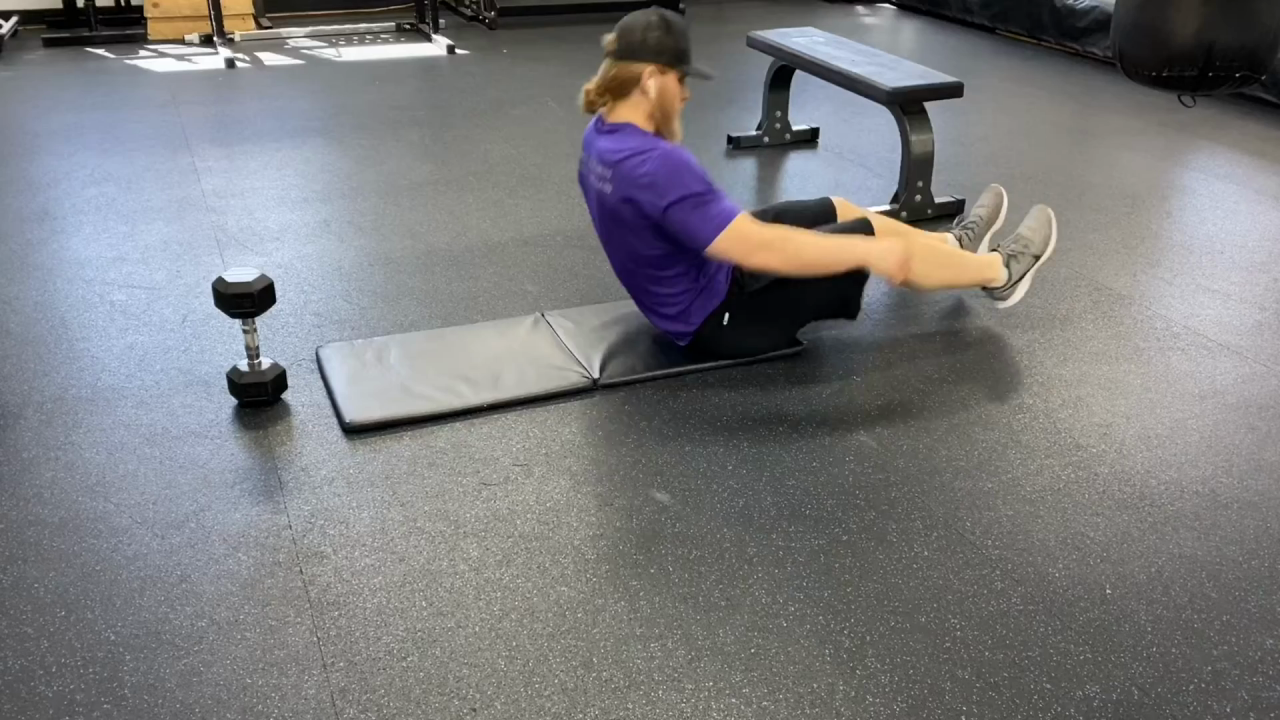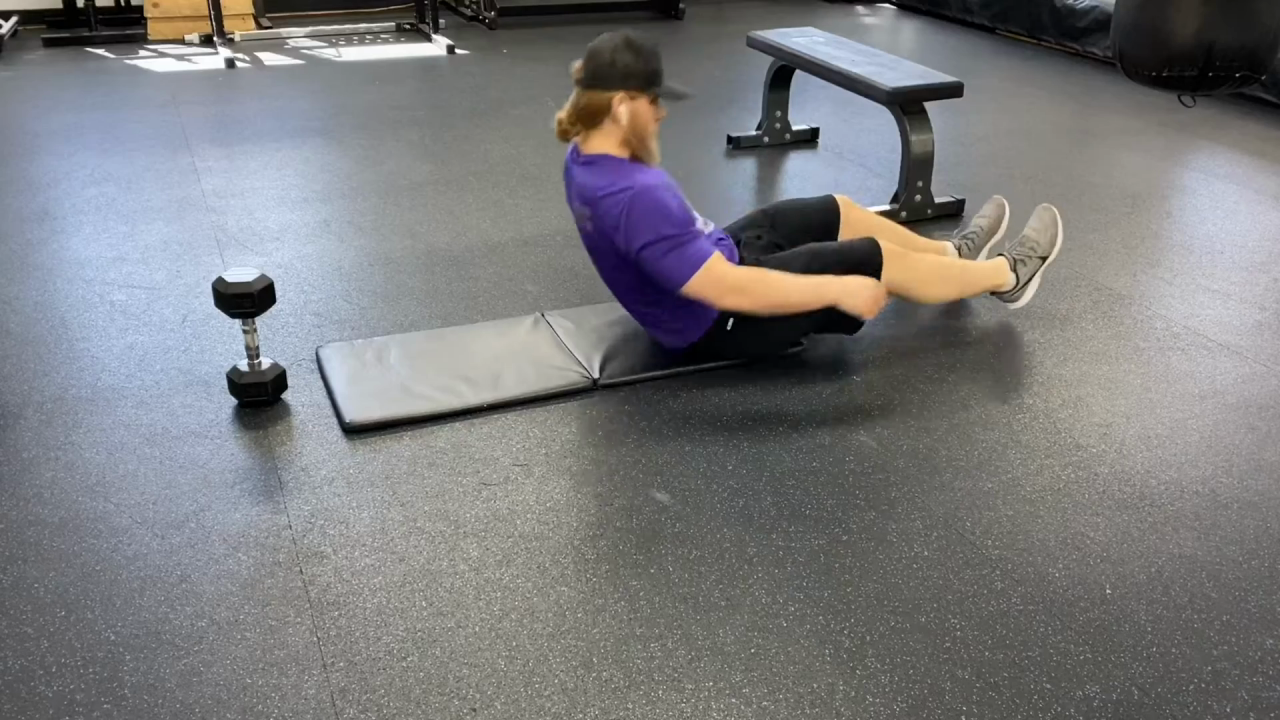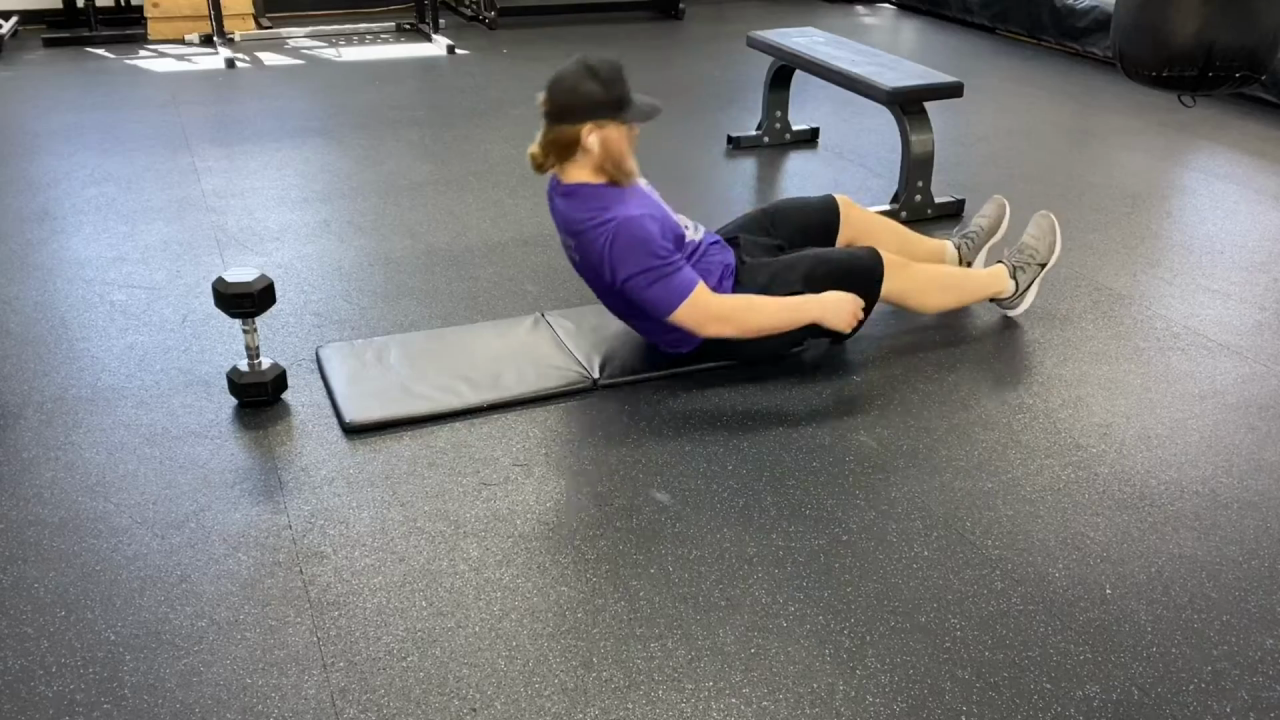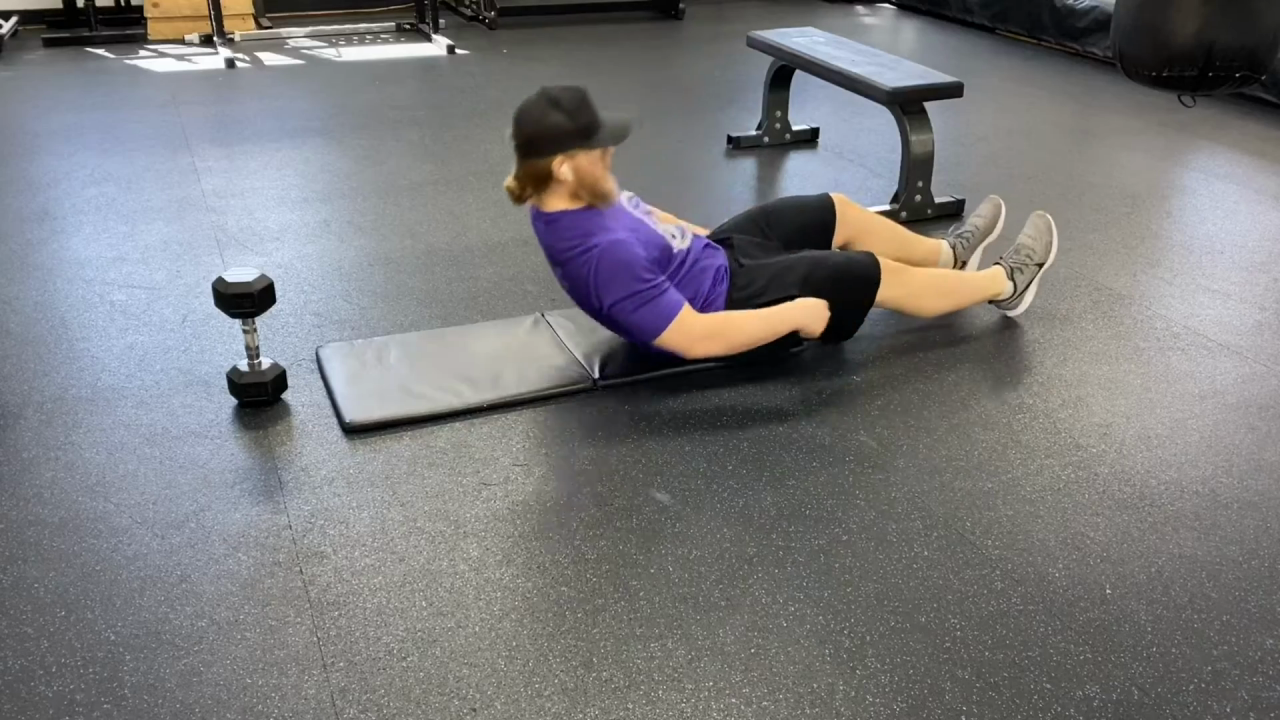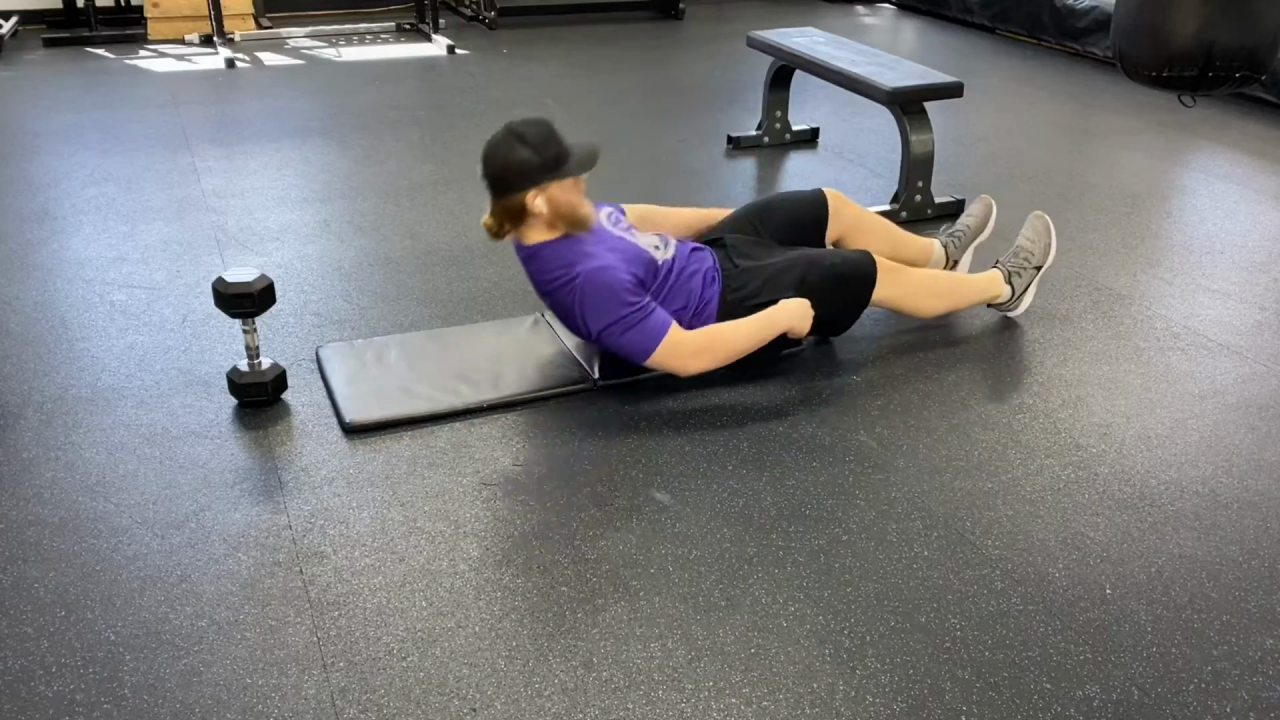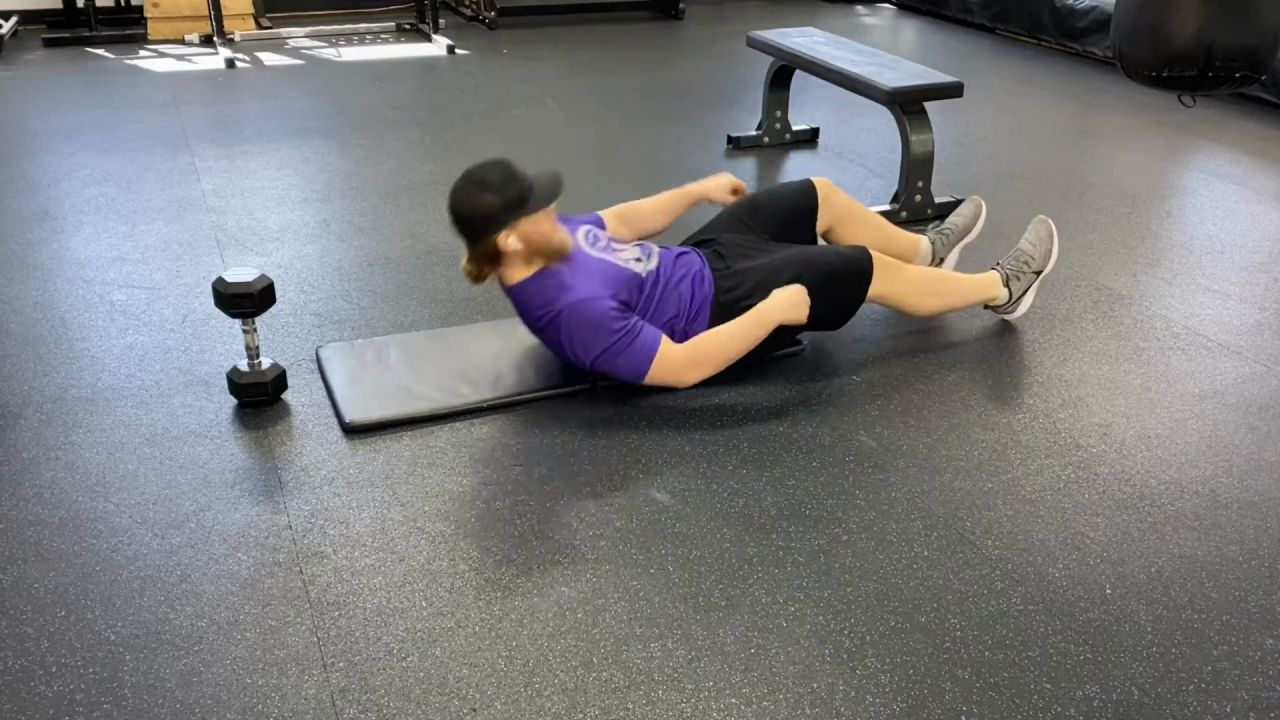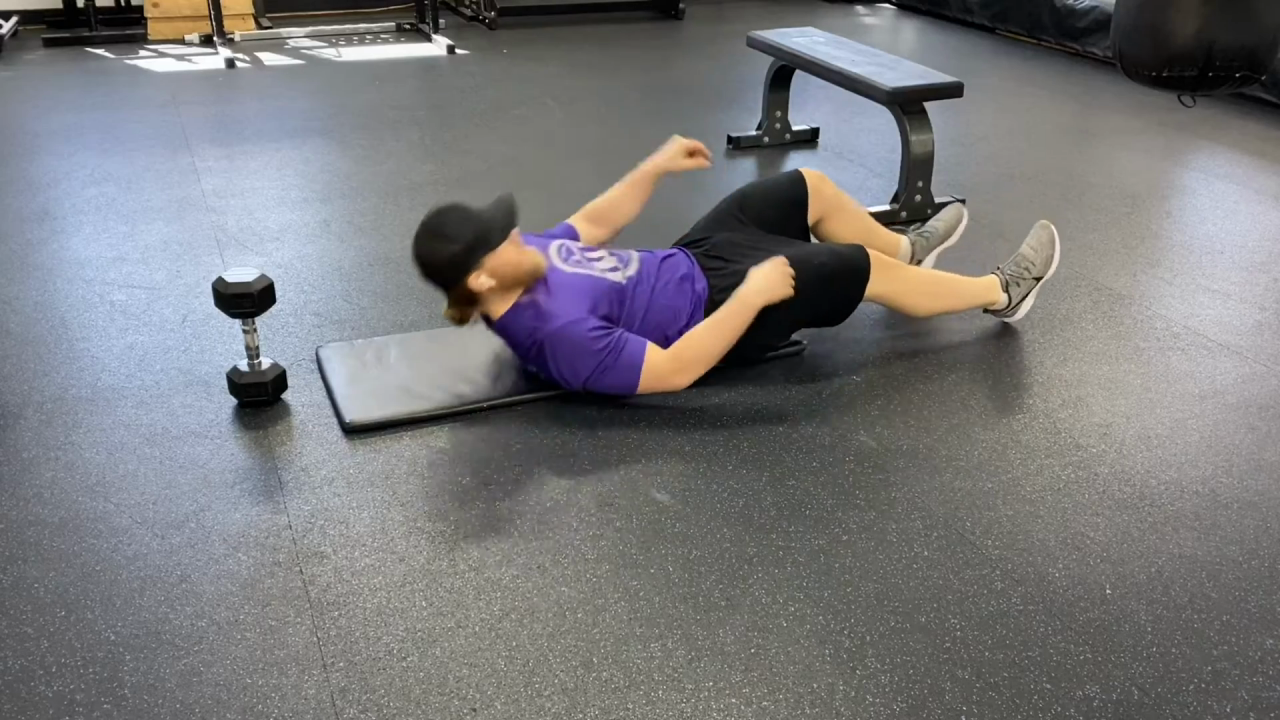
dt=0.1s
person 1, frame 1
left shoulder: (606, 131)
right shoulder: (657, 169)
right elbow: (755, 254)
right wrist: (865, 253)
right hip: (721, 313)
left knee: (840, 211)
right knee: (875, 242)
left ankle: (954, 244)
right ankle: (1001, 270)
person 1, frame 2
left shoulder: (588, 155)
right shoulder: (635, 199)
right elbow: (729, 291)
right wrist: (838, 290)
right hip: (717, 322)
left knee: (842, 210)
right knee: (873, 259)
left ankle: (951, 253)
right ankle: (1006, 276)
person 1, frame 3
left shoulder: (581, 175)
right shoulder: (616, 230)
right elbow: (712, 317)
right wrist: (818, 307)
left hip: (720, 255)
right hip: (727, 292)
left knee: (844, 212)
right knee: (884, 269)
left ankle: (952, 253)
right ankle: (1006, 281)
person 1, frame 4
left shoulder: (563, 197)
right shoulder: (600, 254)
right elbow: (696, 339)
left wrist: (703, 234)
right wrist: (796, 312)
left hip: (712, 258)
right hip: (723, 300)
left knee: (839, 211)
right knee: (878, 276)
left ankle: (947, 256)
right ankle: (1003, 284)
person 1, frame 5
left shoulder: (562, 218)
right shoulder: (588, 279)
right elbow: (687, 355)
left wrist: (716, 219)
right wrist: (780, 313)
left hip: (708, 259)
right hip: (724, 293)
left knee: (833, 209)
right knee: (877, 275)
left ankle: (941, 256)
right ankle: (1002, 286)
person 1, frame 6
left shoulder: (537, 244)
right shoulder: (571, 307)
left elbow: (616, 223)
right elbow: (679, 367)
left wrist: (696, 191)
right wrist: (773, 307)
left hip: (694, 260)
right hip: (714, 303)
left knee: (820, 195)
right knee: (868, 269)
left ankle: (926, 251)
right ankle: (999, 288)
person 1, frame 7
left shoulder: (522, 263)
right shoulder: (558, 335)
left elbow: (594, 224)
right elbow: (674, 370)
left wrist: (655, 166)
right wrist: (754, 294)
left hip: (688, 262)
right hip: (711, 312)
left knee: (806, 187)
right knee: (865, 275)
left ankle: (906, 252)
right ankle: (999, 292)
